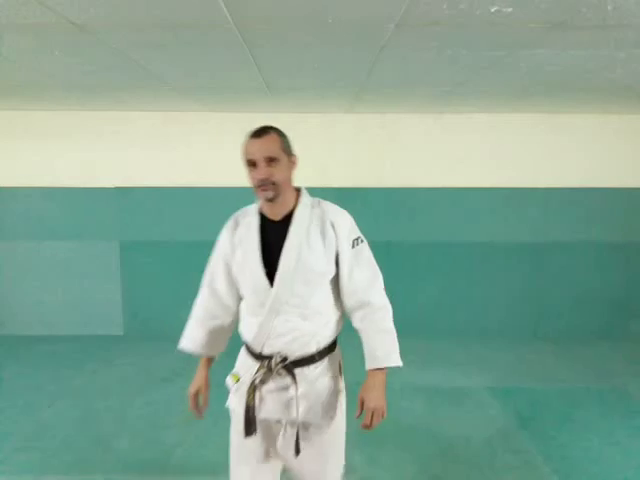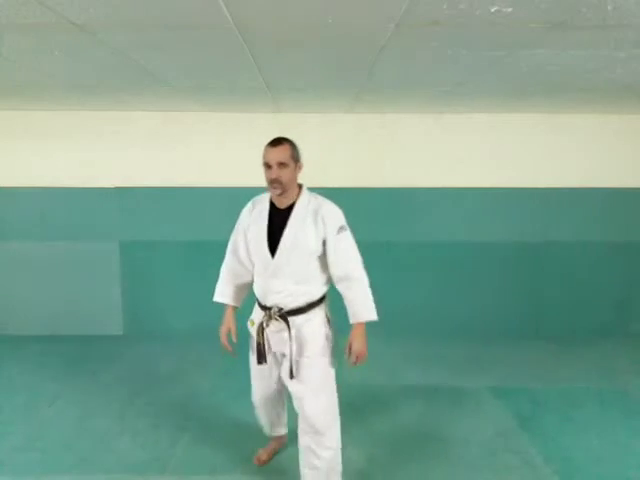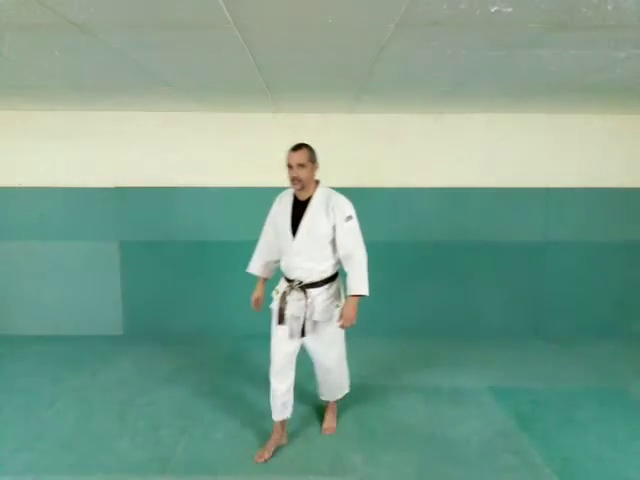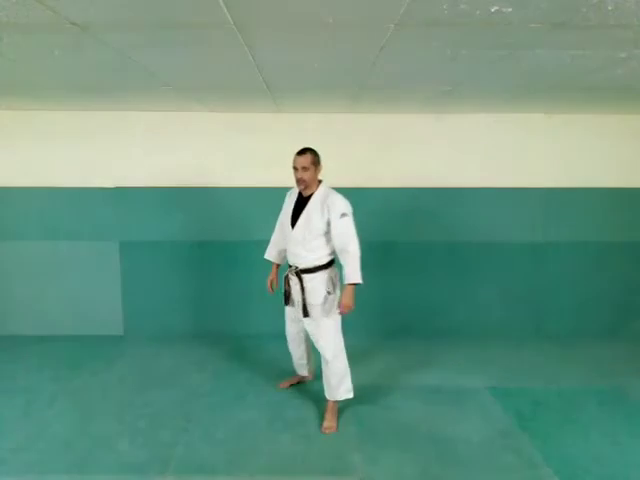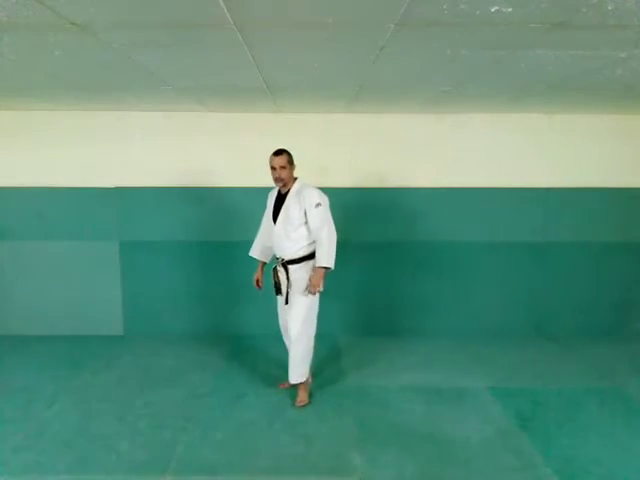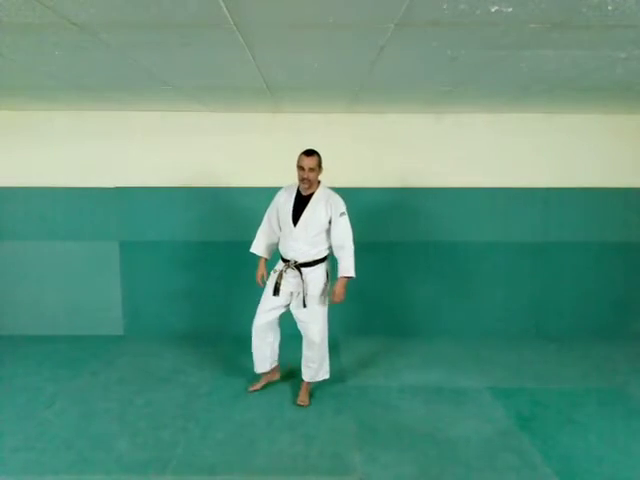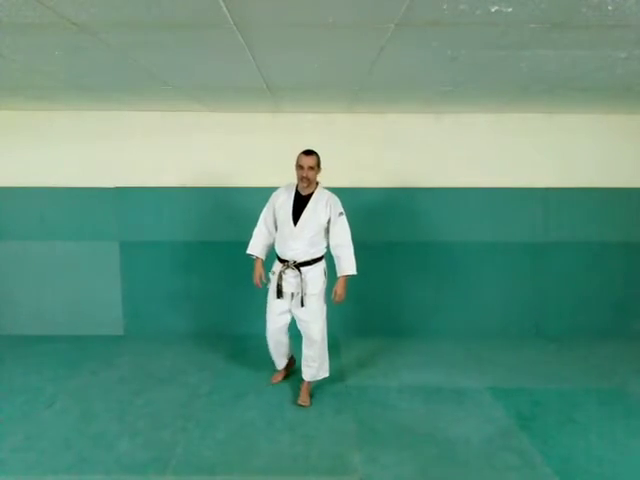
dt=0.7s
person 1, frame 1
left shoulder: (333, 223)
right shoulder: (237, 229)
left elbow: (368, 301)
right elbow: (217, 300)
left wrist: (376, 378)
right wrist: (203, 369)
left hip: (316, 376)
right hip: (254, 377)
person 1, frame 2
left shoulder: (324, 213)
right shoulder: (252, 211)
left elbow: (349, 270)
right elbow: (237, 264)
left wrist: (358, 328)
right wrist: (229, 313)
left hip: (308, 325)
right hip: (265, 322)
left knee: (318, 412)
right knee: (264, 395)
right ankle: (277, 435)
person 1, frame 3
left shoulder: (337, 204)
right shoulder: (282, 201)
left elbow: (354, 254)
right elbow: (269, 244)
left wrist: (352, 300)
right wrist: (260, 284)
left hip: (323, 295)
right hip: (288, 293)
left knee: (328, 358)
right knee: (280, 361)
left ankle: (331, 406)
right ankle: (279, 432)
person 1, frame 4
left shoulder: (334, 202)
right shoulder: (291, 197)
left elbow: (349, 247)
right elbow: (282, 234)
left wrist: (349, 289)
right wrist: (274, 269)
left hip: (320, 281)
right hip: (293, 279)
left knee: (329, 343)
right knee: (294, 333)
left ankle: (332, 406)
right ankle: (303, 373)
person 1, frame 5
left shoulder: (310, 196)
right shoulder: (273, 196)
left elbow: (326, 235)
right elbow: (267, 233)
left wrist: (319, 271)
right wrist: (260, 266)
left hip: (305, 271)
right hip: (283, 271)
left knee: (299, 328)
right knee: (287, 327)
left ankle: (302, 384)
right ankle: (302, 375)
person 1, frame 6
left shoulder: (332, 201)
right shoulder: (284, 195)
left elbow: (343, 242)
right elbow: (269, 228)
left wrist: (342, 280)
right wrist: (262, 261)
left hip: (313, 274)
right hip: (284, 271)
left knee: (314, 332)
right knee: (263, 321)
left ankle: (307, 384)
right ankle: (270, 370)
person 1, frame 7
left shoulder: (330, 202)
right shoulder: (280, 196)
left elbow: (341, 242)
right elbow: (264, 229)
left wrist: (342, 279)
right wrist: (258, 261)
left hip: (311, 274)
right hip: (281, 272)
left knee: (313, 330)
right knee: (275, 327)
left ankle: (307, 382)
right ankle: (285, 363)
